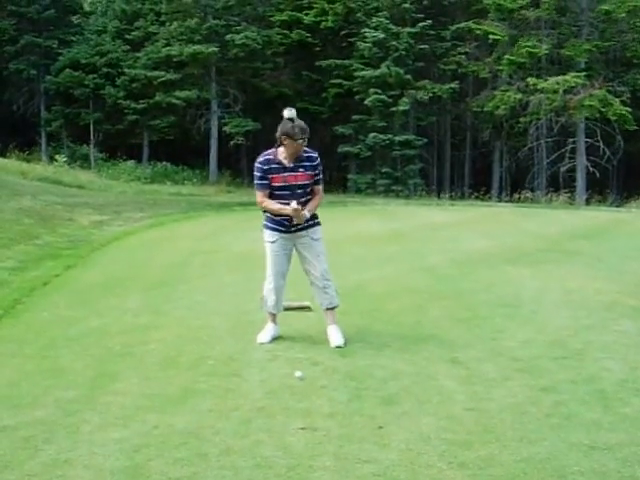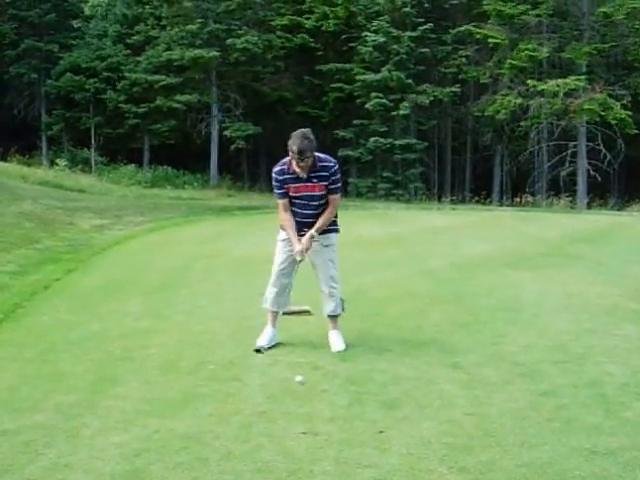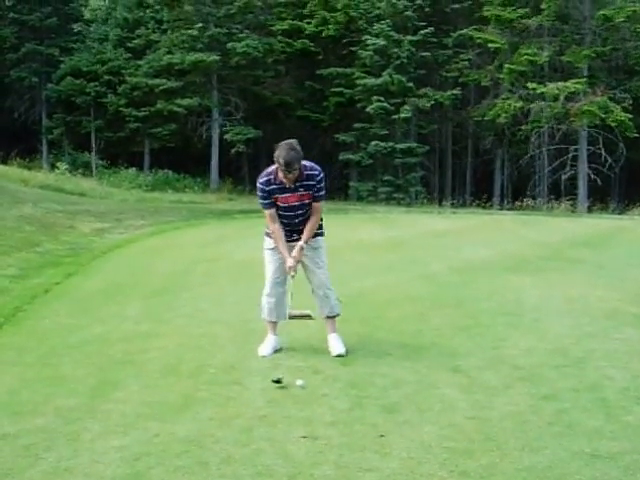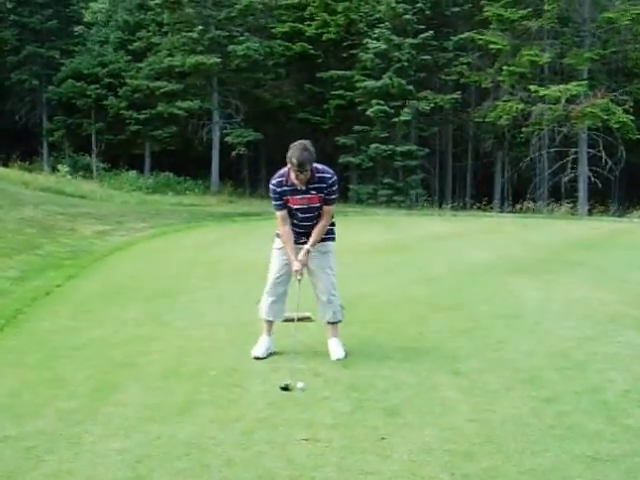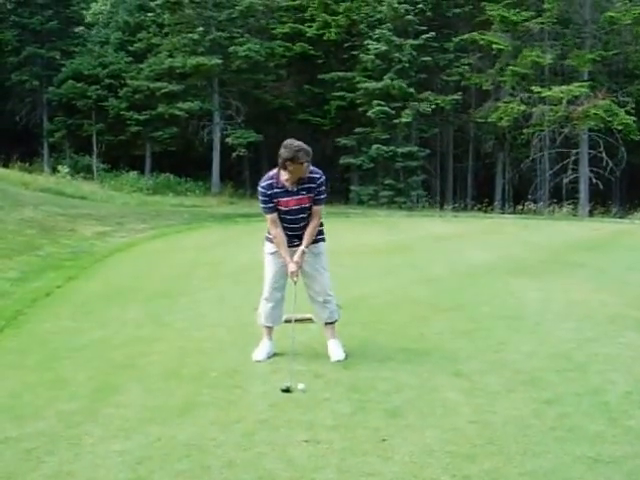
dt=0.5s
person 1, frame 1
left shoulder: (312, 159)
right shoulder: (264, 162)
left elbow: (318, 193)
right elbow: (262, 201)
left wrist: (306, 212)
right wrist: (287, 210)
left hip: (308, 228)
right hip: (277, 230)
left knee: (320, 275)
right knee: (274, 277)
left ankle: (332, 325)
right ankle: (272, 324)
person 1, frame 2
left shoulder: (330, 166)
right shoulder: (280, 171)
left elbow: (333, 205)
right elbow: (284, 210)
left wrist: (312, 235)
right wrist: (295, 242)
left hip: (323, 232)
right hip: (290, 232)
left knee: (329, 280)
right knee: (279, 277)
left ankle: (334, 331)
right ankle: (271, 328)
person 1, frame 3
left shoulder: (315, 174)
right shoulder: (265, 181)
left elbow: (316, 213)
right elbow: (273, 221)
left wrist: (301, 246)
right wrist: (286, 255)
left hip: (310, 237)
right hip: (277, 239)
left knee: (321, 283)
right knee: (273, 286)
left ankle: (332, 334)
right ankle: (272, 336)
person 1, frame 4
left shoulder: (328, 177)
right shoulder: (277, 182)
left elbow: (326, 218)
right elbow: (283, 223)
left wrist: (308, 249)
right wrist: (293, 258)
left hip: (319, 241)
right hip: (286, 241)
left knee: (327, 288)
right knee: (274, 286)
left ankle: (333, 339)
right ankle: (266, 338)
person 1, frame 5
left shoulder: (317, 178)
right shoulder: (267, 185)
left elbow: (315, 218)
right elbow: (274, 226)
left wrist: (301, 251)
right wrist: (288, 261)
left hip: (311, 242)
right hip: (277, 244)
left knee: (322, 289)
right knee: (271, 290)
left ankle: (332, 340)
right ankle: (266, 341)
